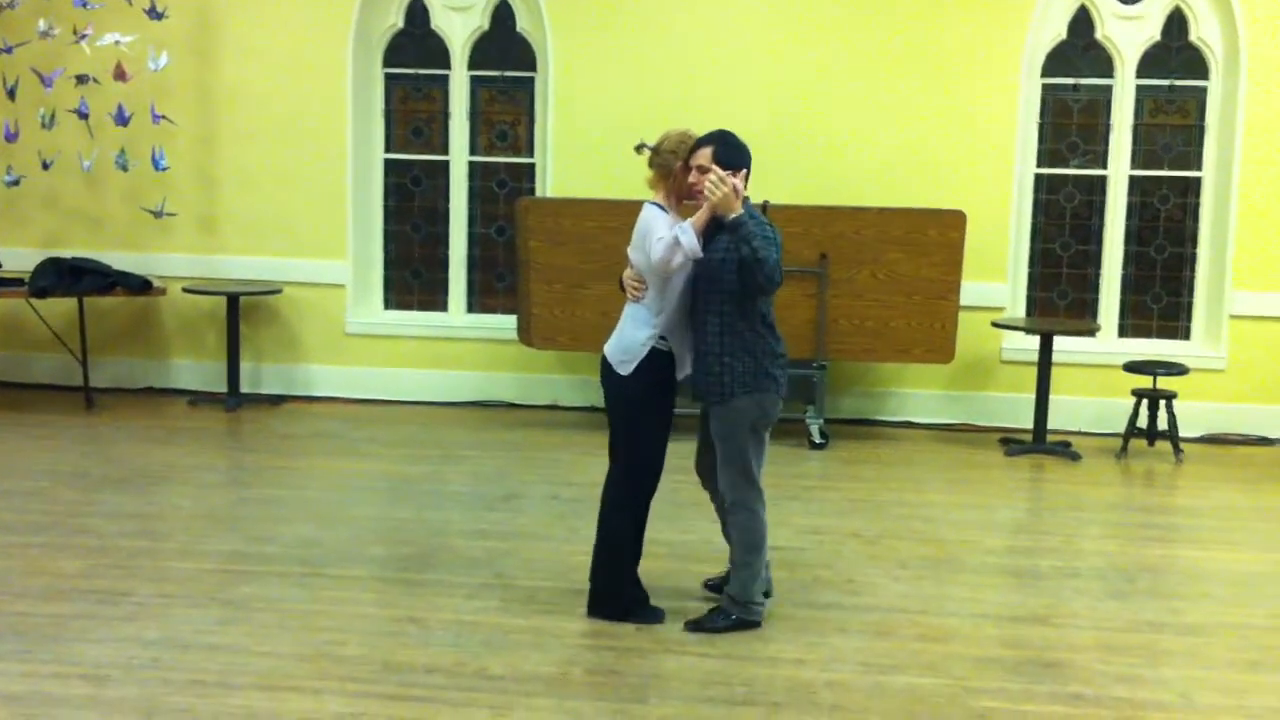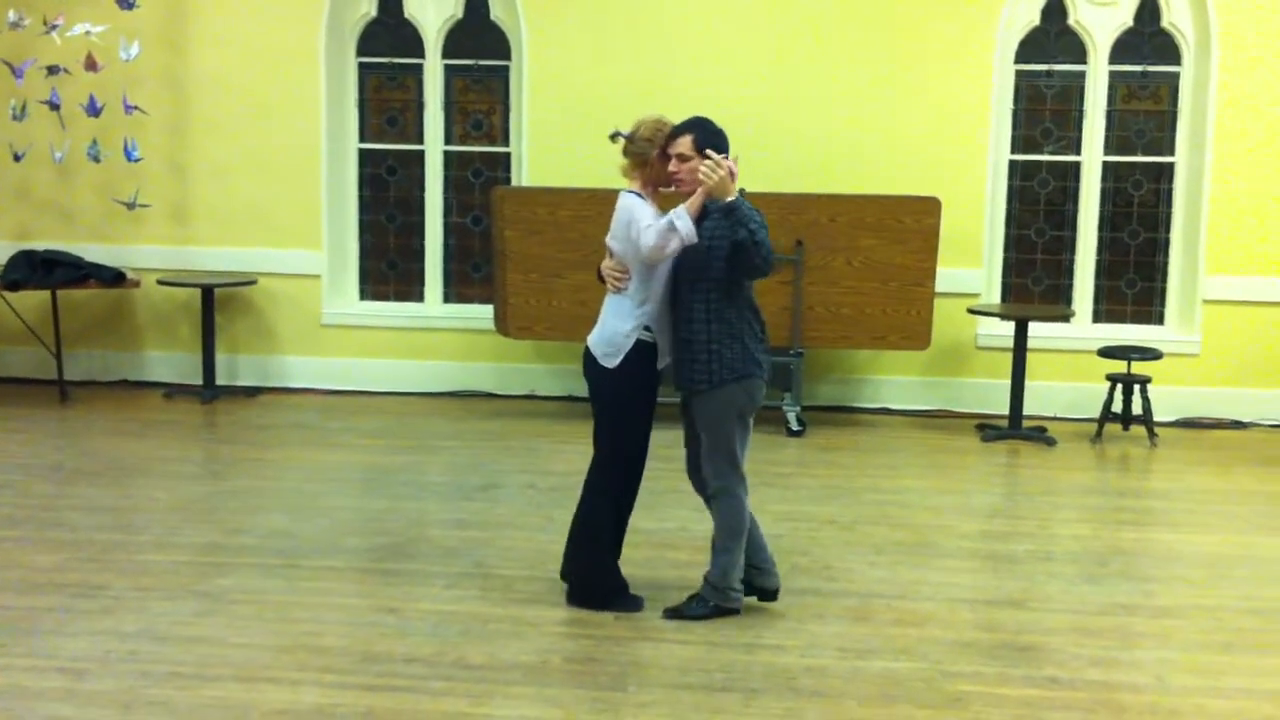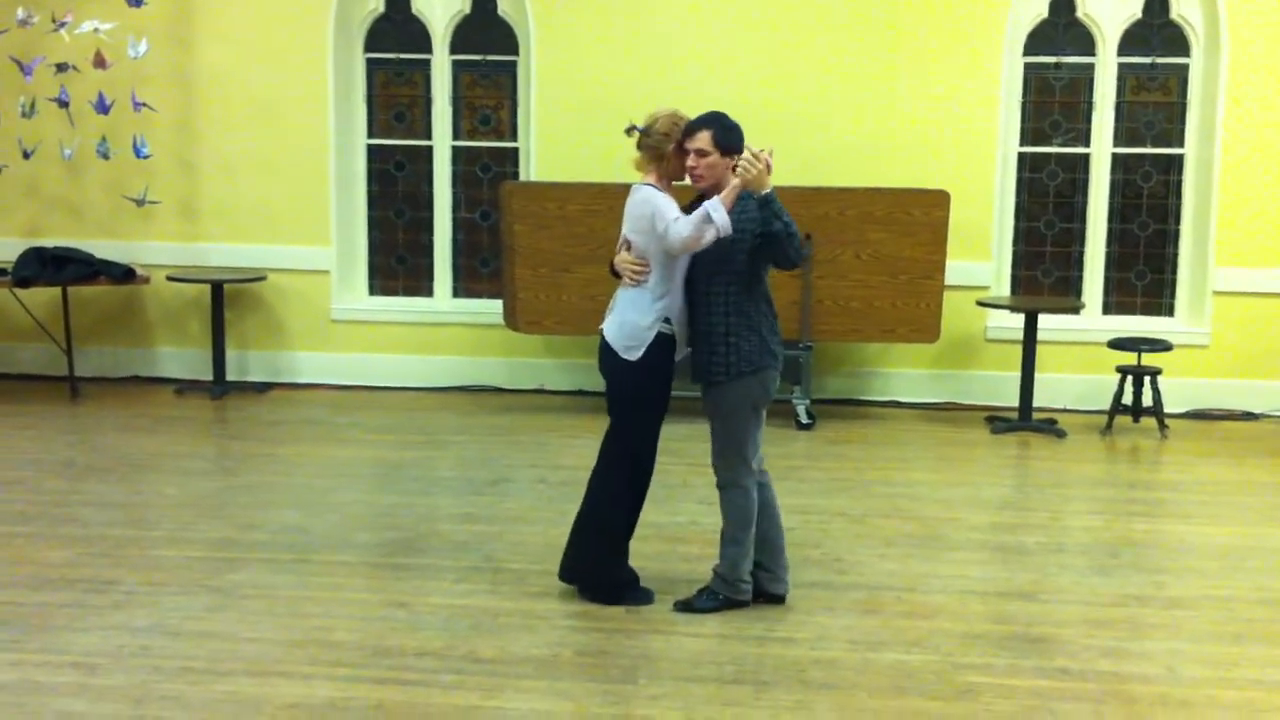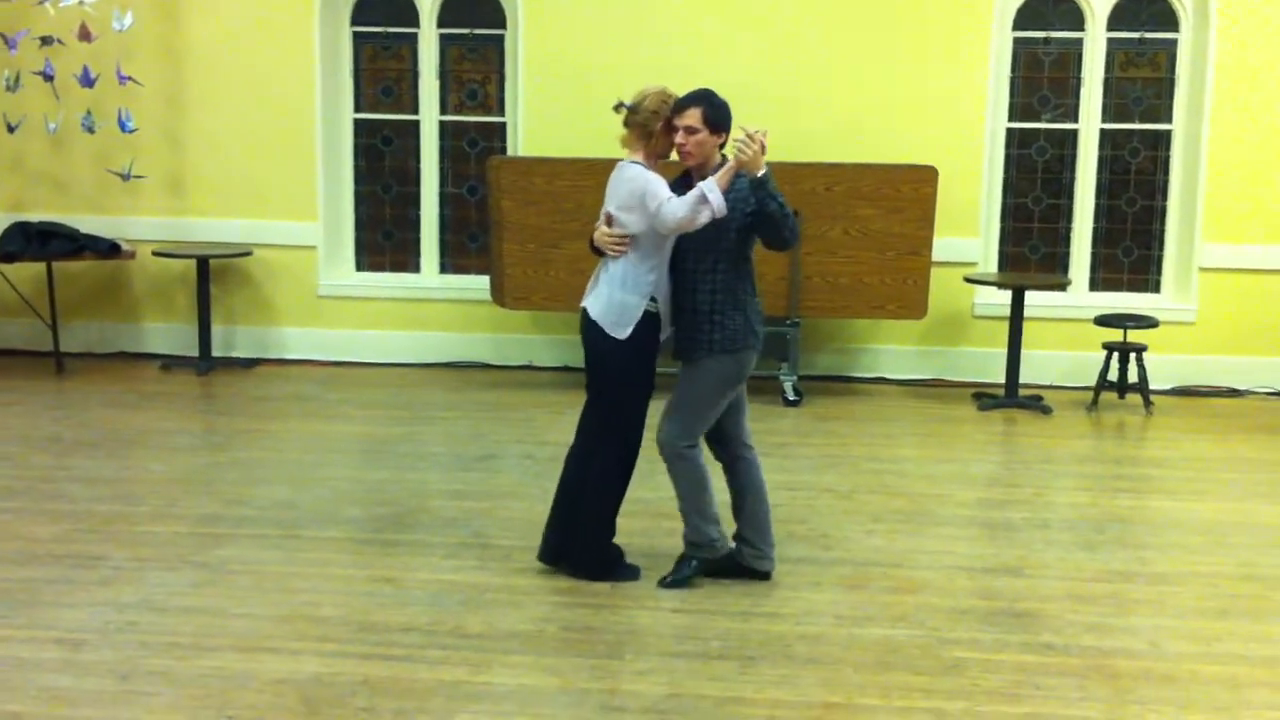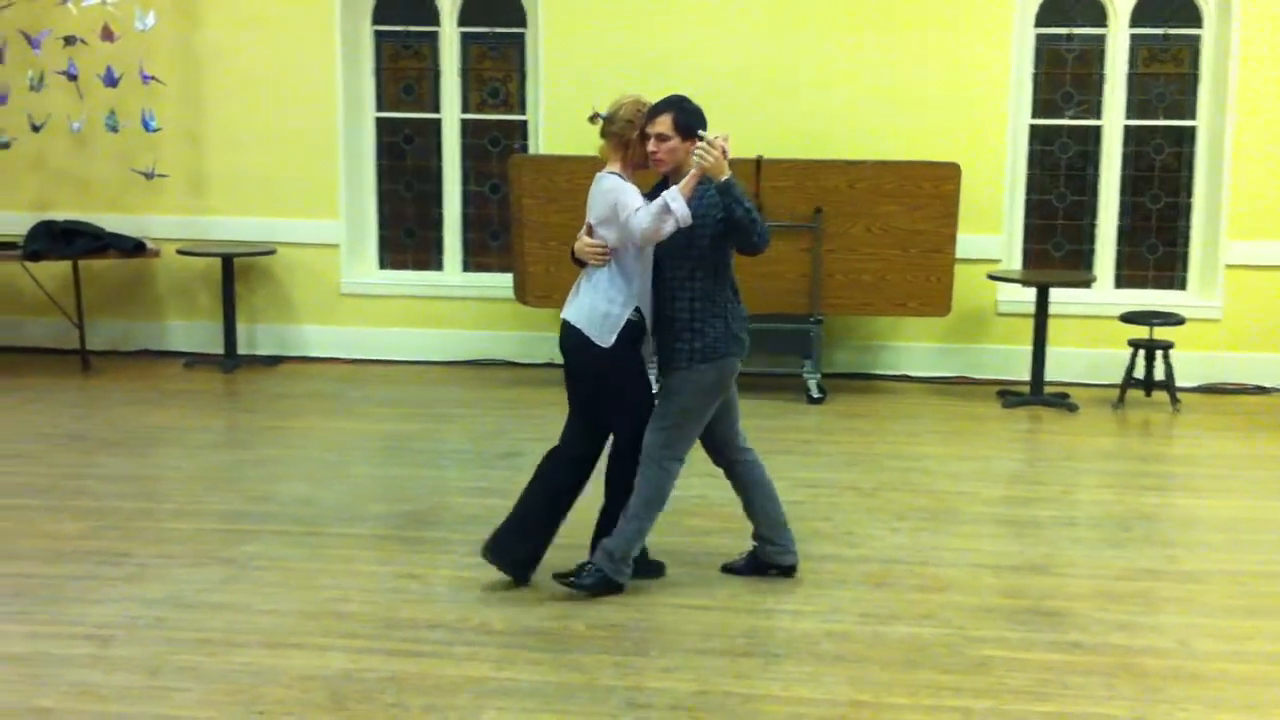
dt=0.5s
person 1, frame 1
left shoulder: (754, 229)
right shoulder: (707, 231)
left elbow: (768, 280)
left wrist: (734, 215)
right wrist: (633, 276)
left hip: (748, 381)
right hip: (721, 379)
left knee: (740, 489)
right knee: (713, 476)
left ankle: (744, 603)
right ankle: (751, 574)
person 1, frame 2
left shoulder: (734, 216)
left elbow: (762, 264)
left wrist: (730, 199)
right wrist: (610, 266)
left hip: (731, 369)
right hip: (697, 369)
left knee: (722, 480)
right knee: (704, 475)
left ankle: (723, 591)
right ankle: (759, 573)
person 1, frame 3
left shoulder: (751, 211)
right shoulder: (692, 213)
left elbow: (792, 256)
left wrist: (764, 193)
right wrist: (622, 260)
left hip: (745, 361)
right hip: (716, 361)
left knee: (735, 472)
right knee: (747, 470)
left ankle: (733, 583)
right ankle: (769, 578)
person 1, frame 4
left shoulder: (742, 191)
right shoulder: (674, 191)
left elbow: (784, 238)
left wrist: (758, 175)
right wrist: (601, 237)
left hip: (727, 339)
right hip: (698, 338)
left knee: (675, 437)
right knee: (732, 446)
left ankle: (705, 543)
right ankle: (754, 554)
person 1, frame 5
left shoulder: (714, 197)
right shoulder: (654, 198)
left elbow: (756, 242)
left wrist: (724, 180)
right wrist: (584, 246)
left hip: (708, 346)
right hip: (686, 346)
left knee: (660, 452)
right knee: (730, 450)
left ankle: (614, 562)
right ankle: (777, 550)
person 2, frame 1
left shoulder: (667, 216)
right shoulder: (656, 218)
right elbow: (665, 258)
right wrist: (710, 209)
left hip: (653, 362)
right hip: (636, 365)
left knee: (642, 474)
right knee: (631, 476)
left ankle: (616, 585)
right ankle: (615, 596)
person 2, frame 2
left shoulder: (638, 205)
right shoulder: (635, 208)
right elbow: (656, 245)
right wrist: (703, 193)
left hip: (629, 352)
right hip: (623, 355)
left knee: (618, 464)
right knee: (617, 467)
left ankle: (586, 569)
right ankle: (596, 585)
person 2, frame 3
left shoulder: (646, 197)
right shoulder: (654, 201)
right elbow: (686, 236)
right wrist: (736, 185)
left hip: (634, 344)
right hip: (641, 347)
left knee: (622, 457)
right knee: (629, 461)
left ankle: (587, 565)
right ankle: (606, 579)
person 2, frame 4
left shoulder: (626, 174)
right shoulder: (642, 181)
right elbow: (679, 216)
right wrist: (733, 168)
left hip: (607, 319)
right hip: (625, 325)
left knee: (597, 431)
right knee: (618, 440)
left ankle: (565, 543)
right ankle: (591, 554)
person 2, frame 5
left shoulder: (609, 185)
right shoulder: (616, 190)
right elbow: (647, 228)
right wrist: (695, 175)
left hip: (588, 330)
right hip: (606, 335)
left knee: (581, 443)
right knee: (635, 440)
left ankle: (516, 545)
